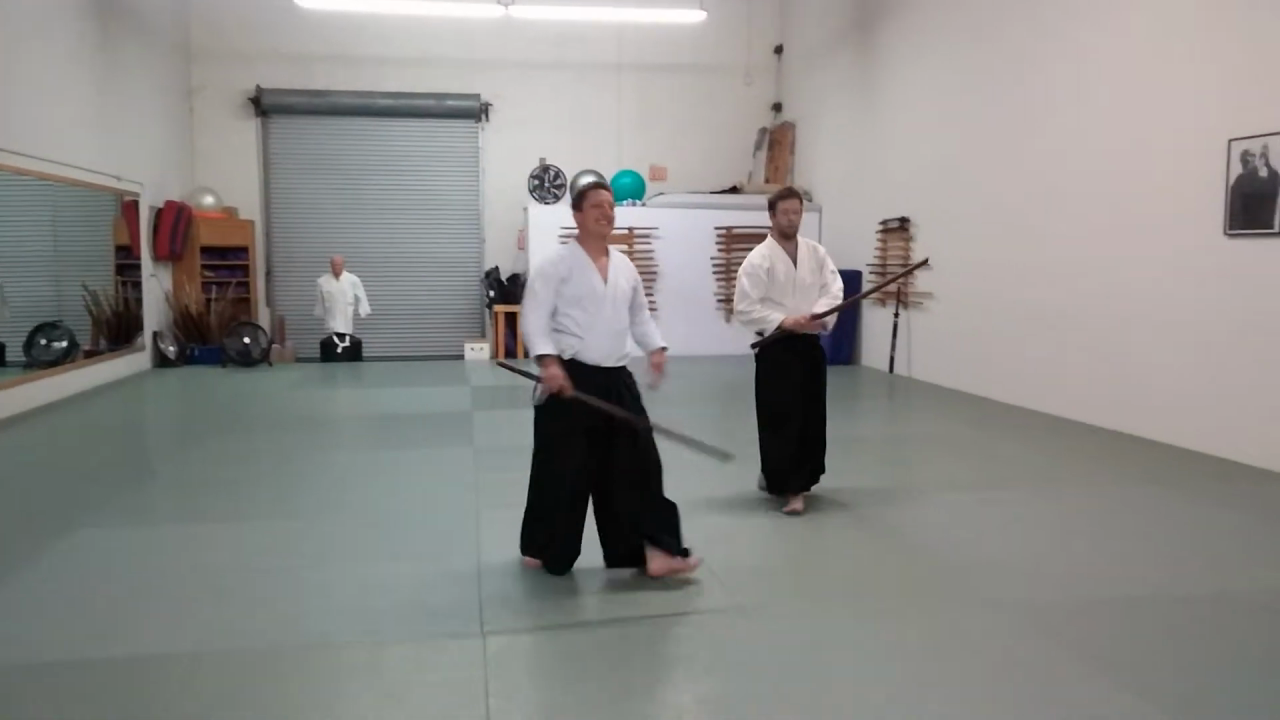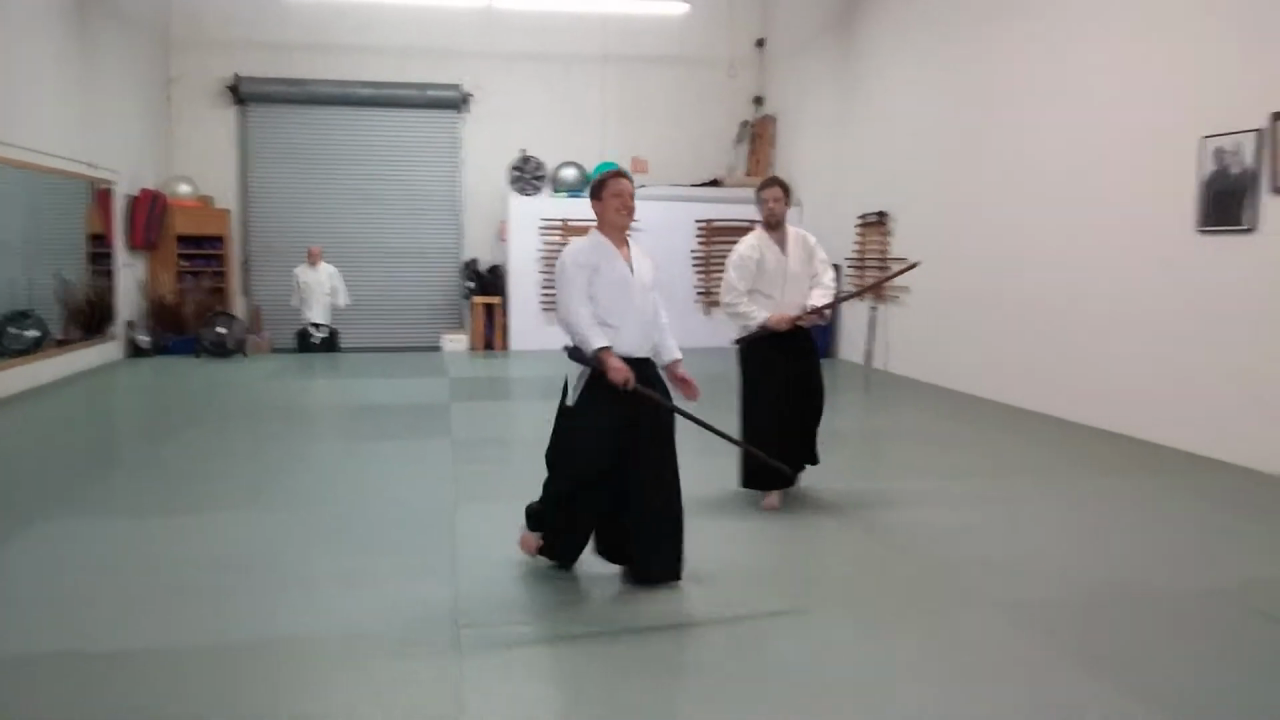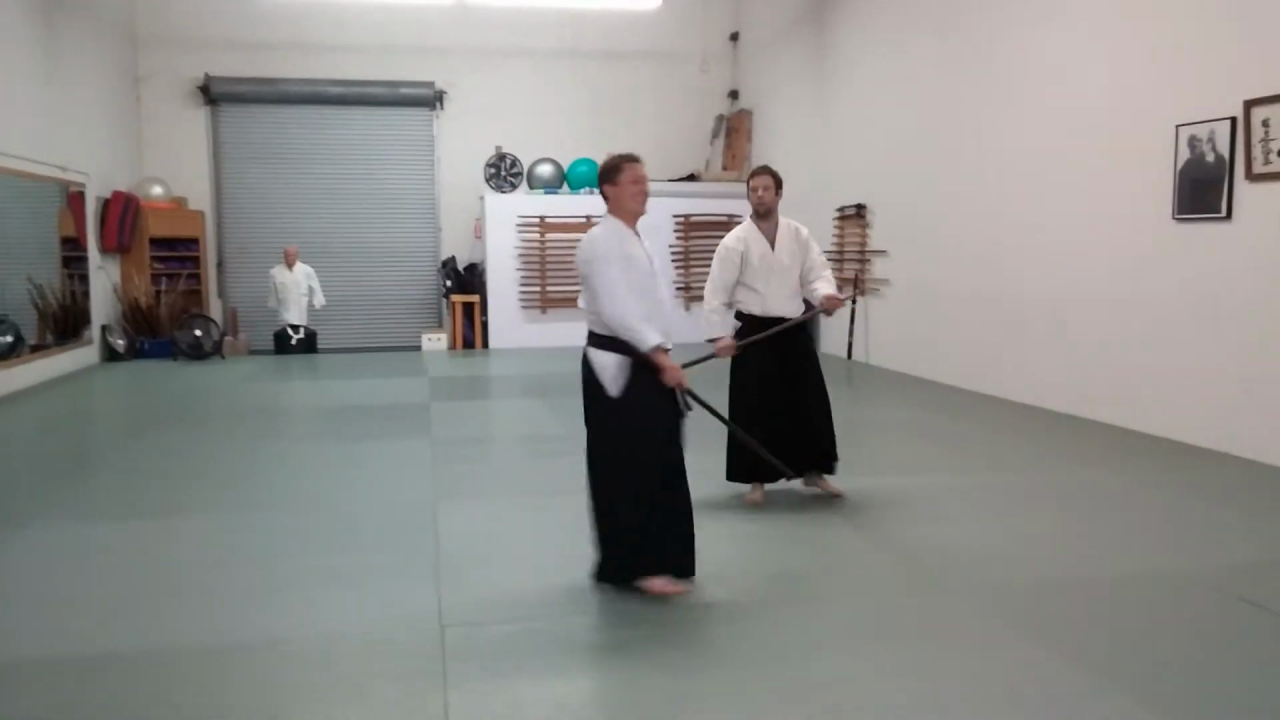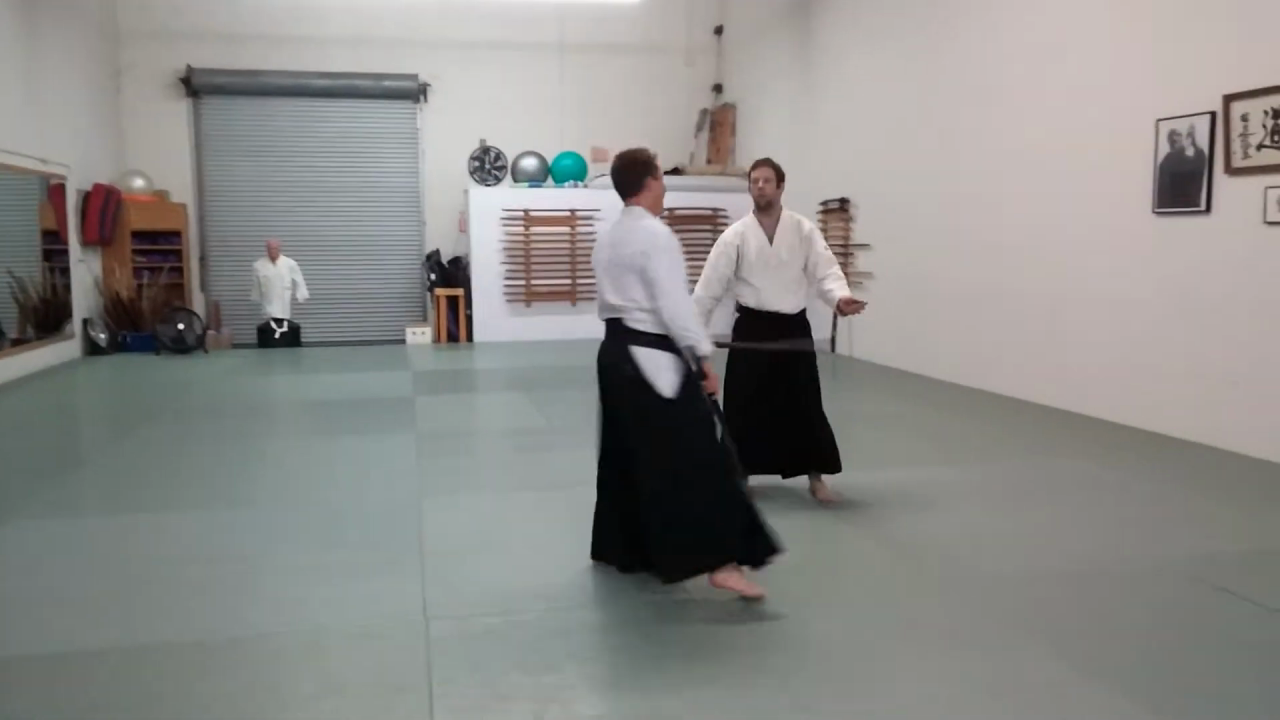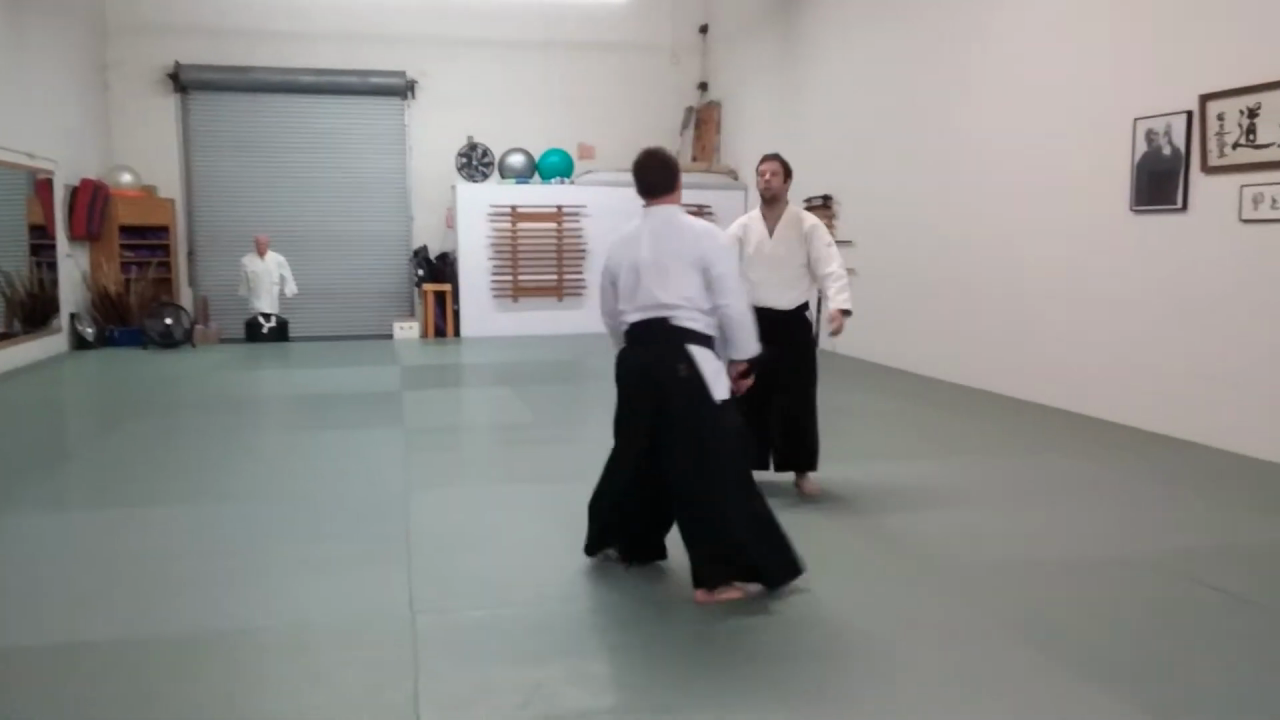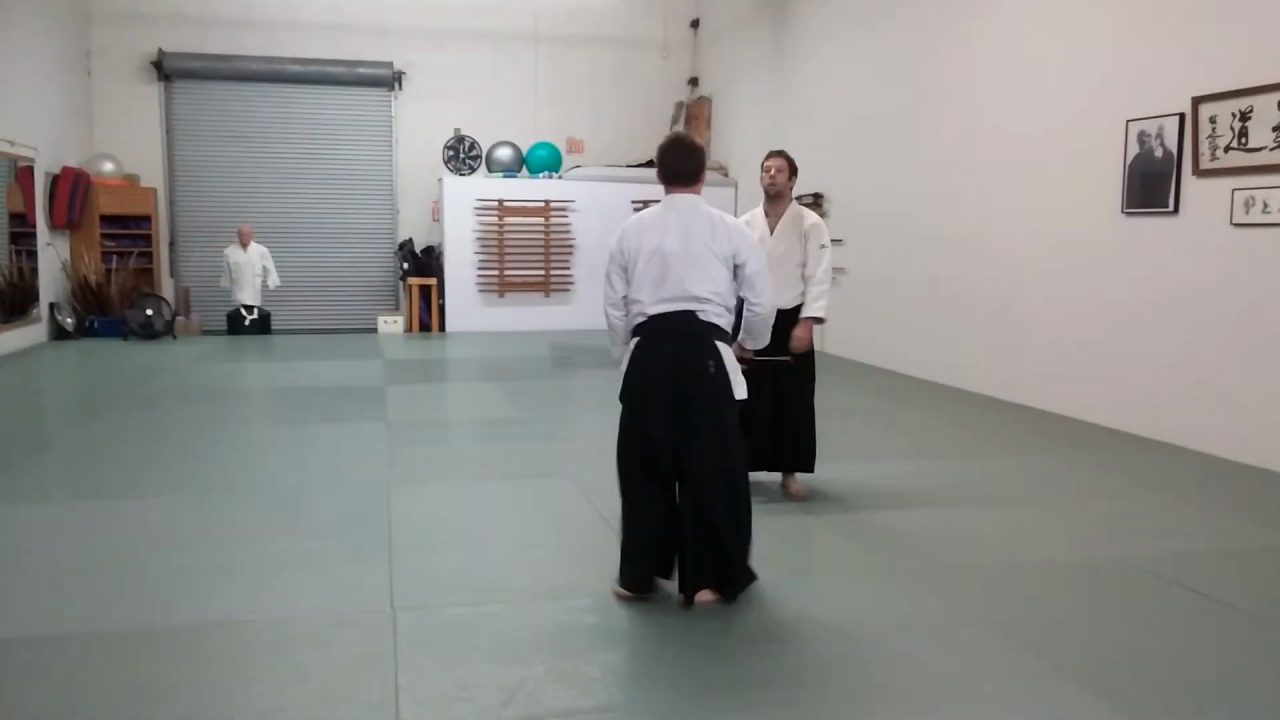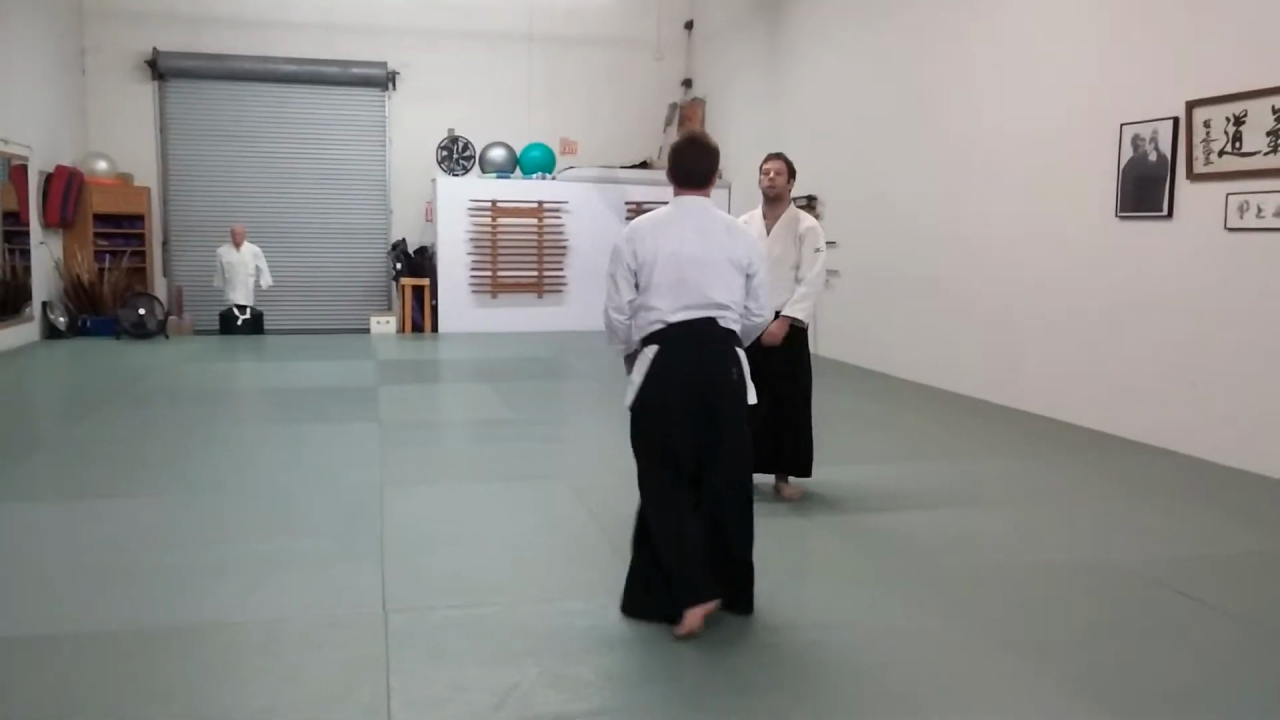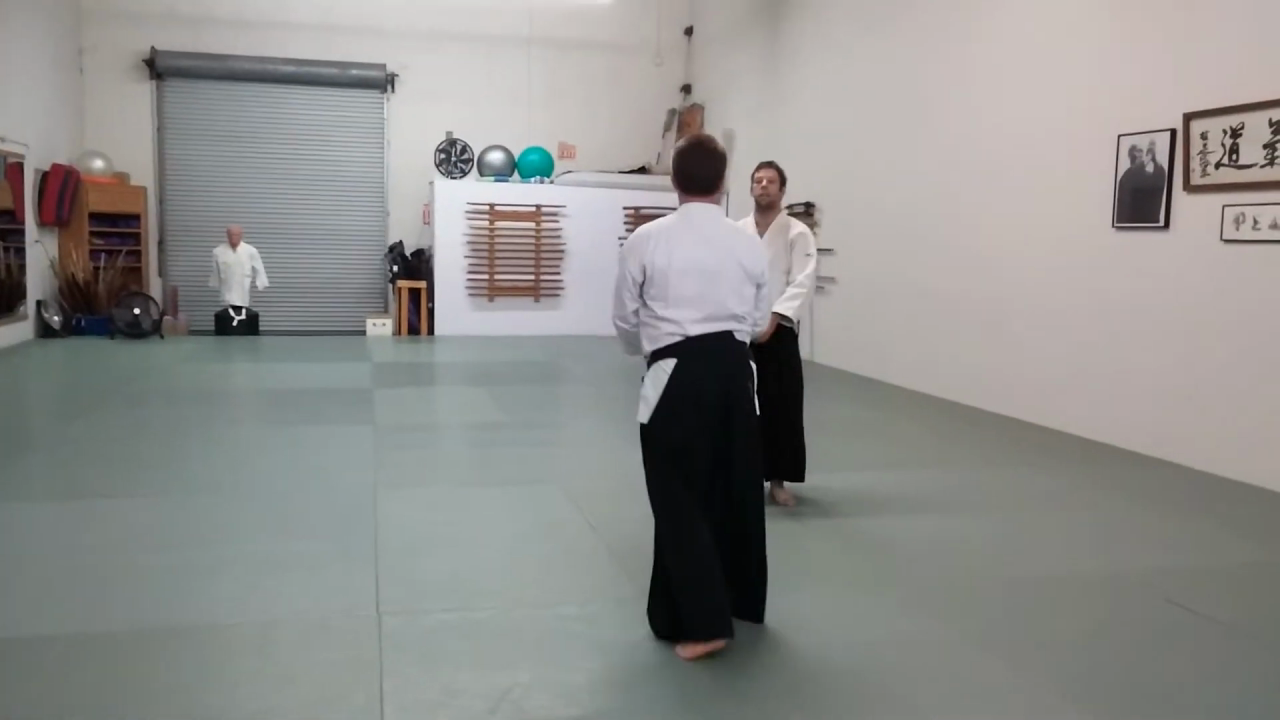
dt=0.2s
person 1, frame 1
left shoulder: (624, 266)
right shoulder: (555, 265)
left elbow: (639, 315)
right elbow: (534, 318)
left wrist: (656, 349)
right wrist: (548, 362)
left hip: (615, 380)
right hip: (572, 382)
left knee: (636, 464)
right knee: (560, 471)
left ankle: (656, 551)
right ankle: (541, 548)
person 1, frame 2
left shoulder: (641, 257)
right shoulder: (579, 254)
right elbow: (575, 312)
left wrist: (673, 363)
right wrist: (606, 356)
left hip: (642, 374)
right hip: (598, 378)
left knee: (654, 471)
right knee: (583, 464)
left ankle: (649, 561)
right ankle: (542, 526)
person 1, frame 3
left shoulder: (635, 241)
right shoulder: (602, 242)
right elbow: (616, 309)
left wrist: (662, 358)
right wrist: (661, 355)
left hip: (648, 365)
right hip: (621, 366)
left knee: (659, 463)
right knee: (635, 465)
left ankle: (654, 557)
right ankle: (636, 564)
person 1, frame 4
left shoulder: (610, 237)
right shoulder: (655, 235)
right elbow: (674, 306)
right wrist: (703, 359)
left hip: (618, 354)
right hip: (652, 359)
left knee: (630, 460)
right knee: (695, 457)
left ankle: (618, 547)
right ankle: (716, 561)
person 1, frame 5
left shoulder: (622, 244)
right shoulder: (705, 235)
left elbow: (613, 315)
right elbow: (733, 304)
right wrist: (741, 360)
left hip: (636, 358)
right hip: (687, 360)
left knee: (636, 454)
right knee: (714, 467)
left ankle: (613, 539)
right ankle: (717, 575)
person 1, frame 6
left shoulder: (633, 230)
right shoulder: (732, 230)
left elbow: (614, 307)
right elbow: (759, 302)
left wrist: (630, 355)
right wrist: (748, 345)
left hip: (650, 355)
right hip: (706, 355)
left knee: (646, 467)
right knee: (713, 470)
left ankle: (638, 575)
right ankle: (708, 579)
person 1, frame 7
left shoulder: (640, 232)
right shoulder: (740, 235)
left elbow: (617, 312)
right elbow: (757, 315)
left wrist: (633, 353)
left hip: (665, 362)
right hip: (721, 363)
left knee: (666, 483)
right knee: (723, 480)
left ankle: (690, 593)
right ankle: (721, 587)
person 1, frame 8
left shoulder: (647, 239)
right shoulder: (748, 243)
left elbow: (625, 319)
right elbow: (758, 320)
left hip: (676, 377)
right hip: (733, 373)
left knee: (680, 501)
right knee: (732, 491)
left ankle: (703, 623)
right ankle: (733, 599)
person 2, frame 1
left shoulder: (816, 253)
right shoulder: (759, 259)
left elbow: (831, 289)
right elbow: (744, 308)
left wrist: (821, 317)
right wrist: (782, 321)
left hip: (811, 347)
right hip: (777, 349)
left knee: (811, 418)
right knee: (782, 418)
left ankle: (778, 478)
right ankle: (793, 490)
person 2, frame 2
left shoulder: (806, 242)
right shoulder: (747, 249)
left elbow: (824, 280)
right elbow: (731, 299)
left wrist: (816, 308)
right wrist: (765, 319)
left hip: (800, 339)
right hip: (764, 342)
left knee: (807, 407)
right knee: (765, 413)
left ankle: (786, 468)
right ankle: (770, 483)
person 2, frame 3
left shoulder: (799, 235)
right shoulder: (736, 241)
left elbow: (818, 273)
right elbow: (715, 293)
left wrist: (826, 295)
right wrist: (719, 334)
left hip: (794, 332)
right hip: (753, 335)
left knee: (810, 403)
right knee: (754, 409)
left ankle: (813, 471)
right ankle: (756, 479)
person 2, frame 4
left shoulder: (804, 229)
right shoulder: (736, 234)
left elbow: (825, 271)
right elbow: (711, 282)
left wrist: (840, 297)
left hip: (794, 328)
right hip: (752, 328)
left knee: (804, 403)
right knee: (746, 404)
left ankle: (816, 475)
right ankle: (743, 472)
person 2, frame 5
left shoulder: (809, 226)
right shoulder: (741, 228)
left elbow: (830, 269)
left wrist: (837, 307)
left hip: (793, 325)
right hip: (753, 323)
left knee: (797, 399)
right knee: (747, 397)
left ankle: (801, 470)
person 2, frame 6
left shoulder: (810, 224)
right shoulder: (745, 224)
left elbow: (819, 276)
left wrist: (807, 321)
left hip: (790, 324)
left knee: (794, 401)
right knee: (744, 397)
left ankle: (789, 472)
person 2, frame 7
left shoulder: (807, 227)
right shoulder: (743, 225)
left elbow: (811, 281)
left wrist: (784, 321)
left hip: (786, 327)
left knee: (789, 403)
left ankle: (783, 475)
person 2, frame 8
left shoulder: (798, 233)
left elbow: (801, 284)
left wrist: (773, 318)
left hip: (778, 333)
left knee: (781, 408)
left ankle: (777, 480)
